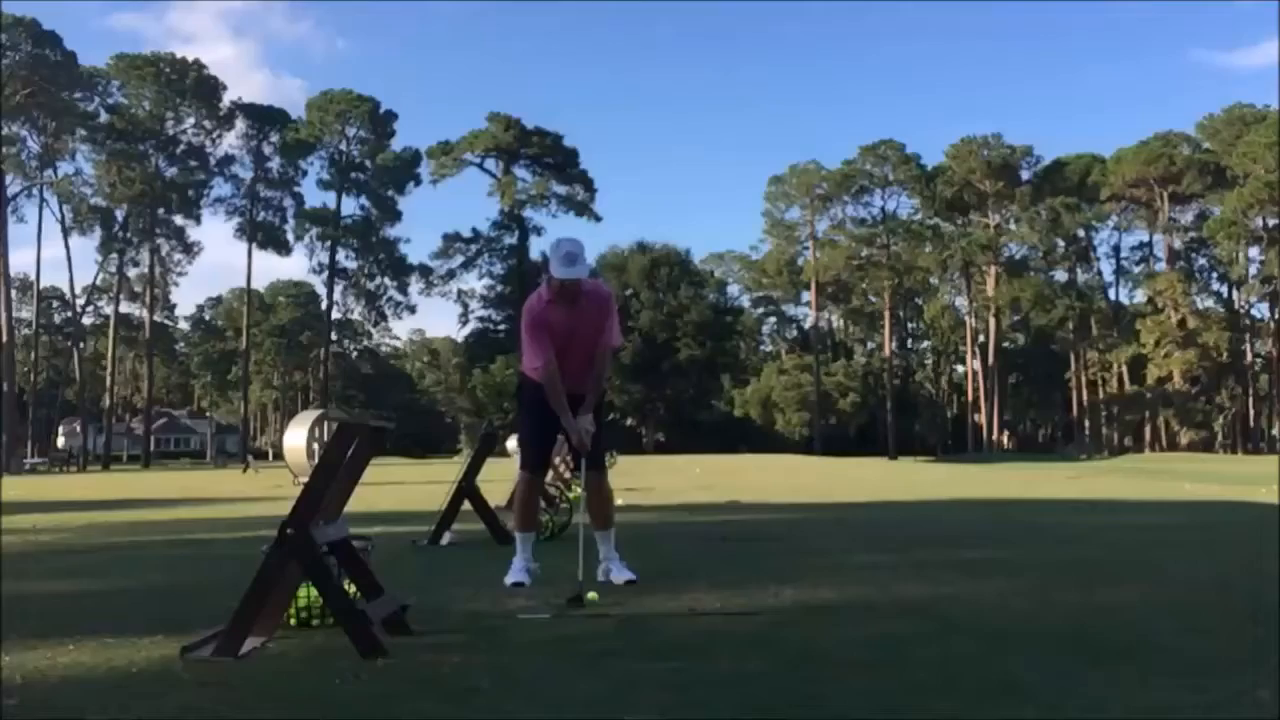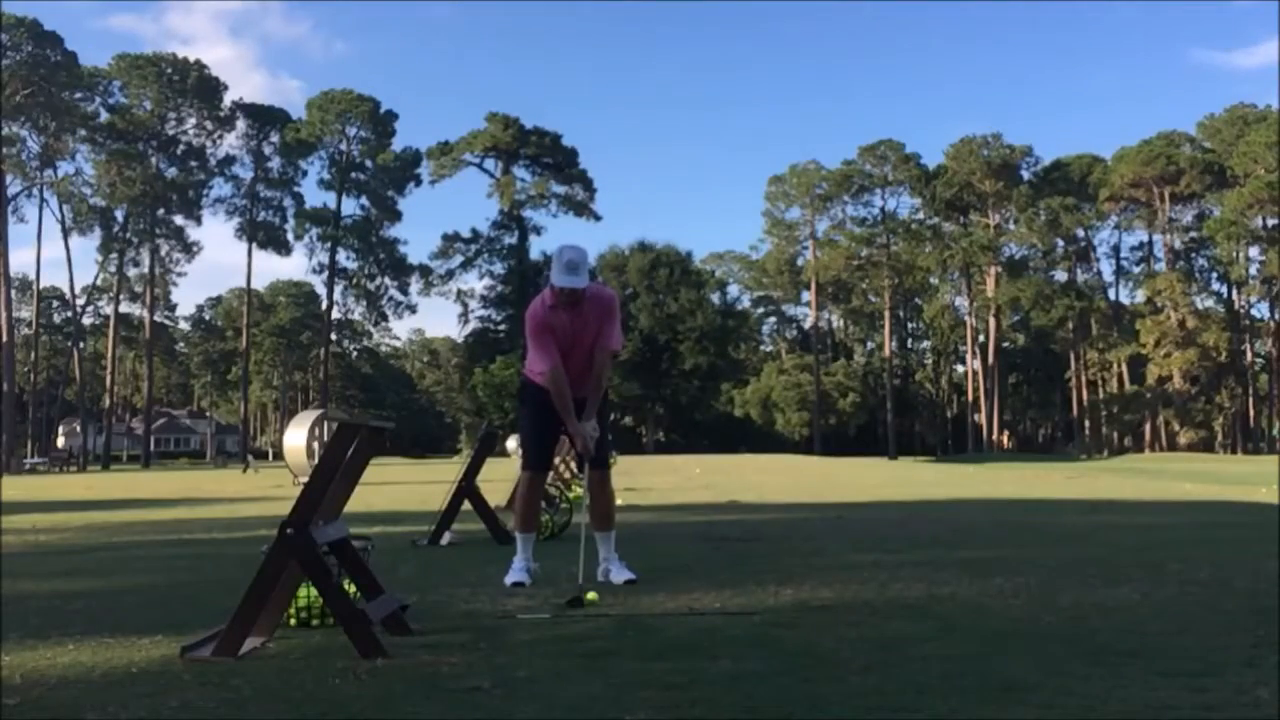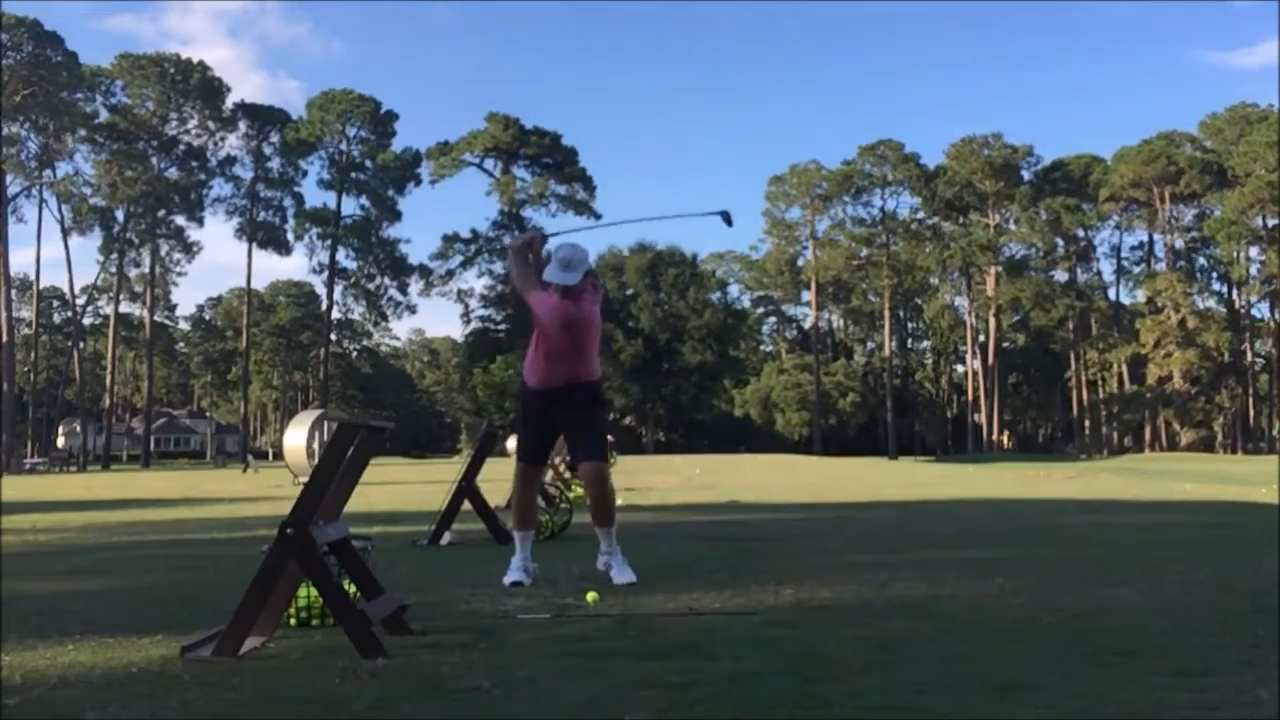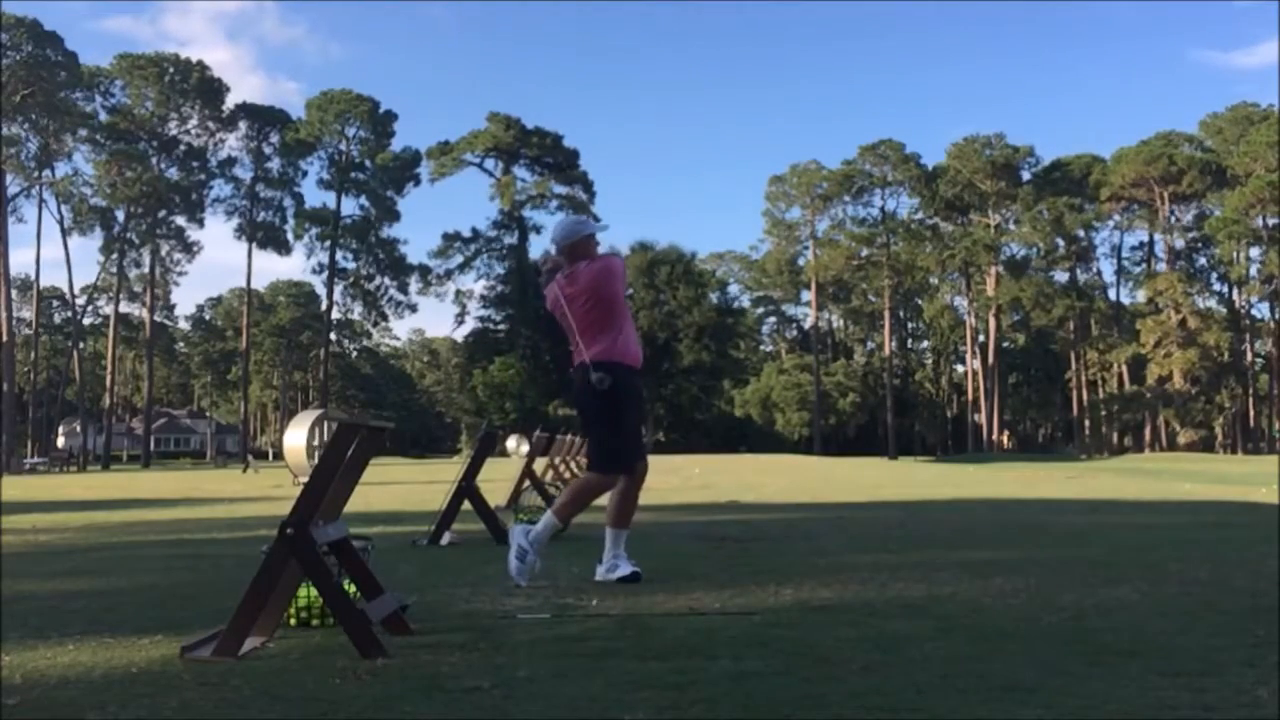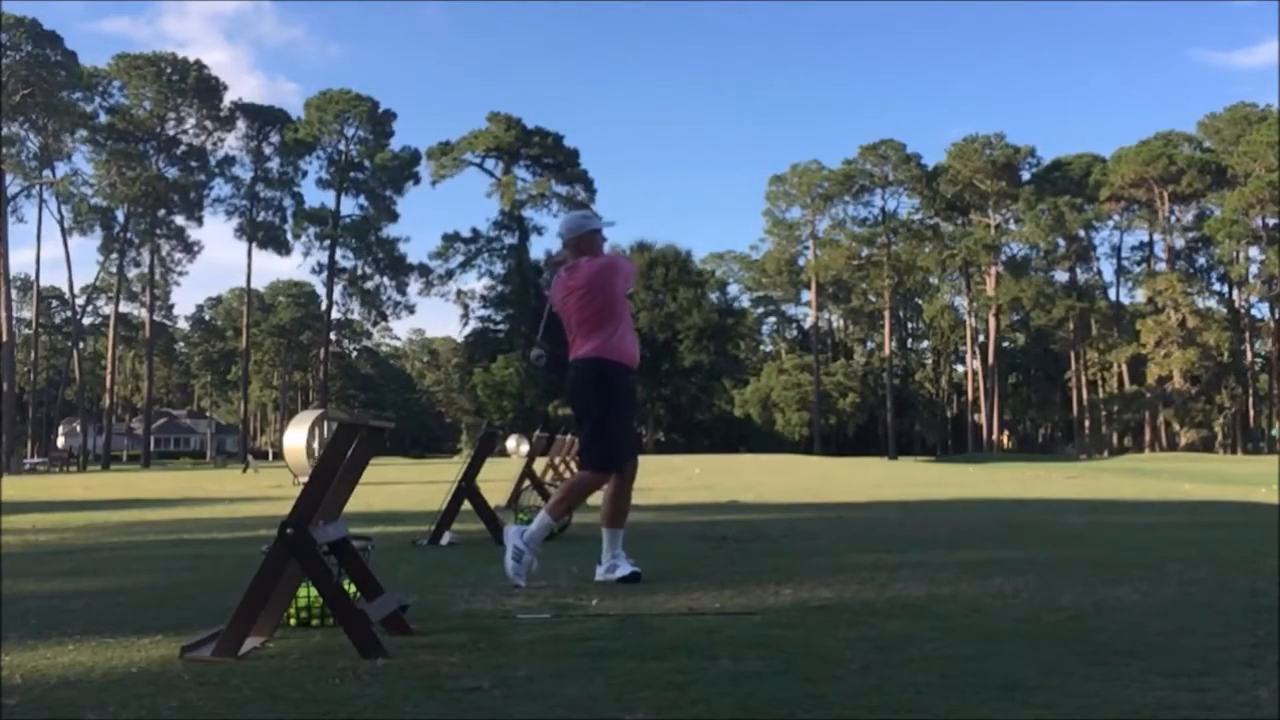
dt=1s
person 1, frame 1
left shoulder: (602, 297)
right shoulder: (534, 308)
left elbow: (602, 358)
right elbow: (546, 370)
left wrist: (586, 412)
right wrist: (567, 422)
left hip: (585, 392)
right hip: (539, 392)
left knee: (596, 474)
right knee: (531, 474)
left ankle: (609, 560)
right ankle: (522, 560)
person 1, frame 2
left shoulder: (606, 301)
right shoulder: (537, 313)
left elbow: (602, 363)
right elbow: (554, 374)
left wrist: (590, 417)
right wrist: (573, 428)
left hip: (589, 394)
right hip: (541, 394)
left knee: (600, 475)
right knee: (532, 474)
left ankle: (609, 560)
right ankle: (522, 561)
person 1, frame 3
left shoulder: (571, 312)
right shoulder: (585, 288)
left elbow: (526, 287)
left wrist: (516, 254)
right wrist: (533, 253)
left hip: (578, 396)
right hip: (537, 393)
left knee: (595, 473)
right knee: (526, 475)
left ankle: (610, 554)
right ankle: (521, 559)
person 1, frame 4
left shoulder: (556, 290)
right shoulder: (607, 268)
left wrist: (555, 270)
right wrist: (561, 267)
left hip: (597, 377)
right hip: (610, 377)
left knee: (634, 469)
right knee: (605, 473)
left ankle: (613, 559)
right ankle: (534, 538)
person 1, frame 5
left shoulder: (560, 284)
right shoulder: (609, 266)
right elbow: (628, 268)
left wrist: (568, 264)
left hip: (593, 374)
right hip: (604, 376)
left knee: (624, 467)
right knee: (598, 469)
left ankle: (612, 559)
right ankle: (528, 538)
